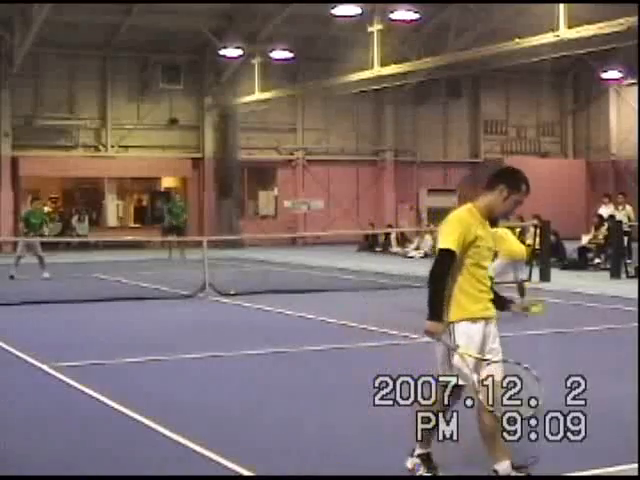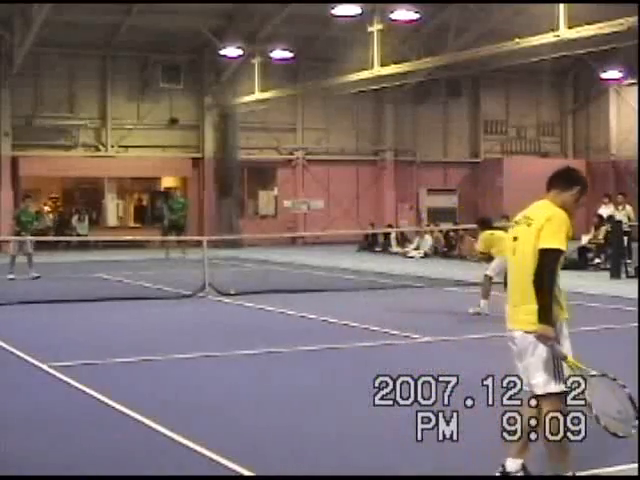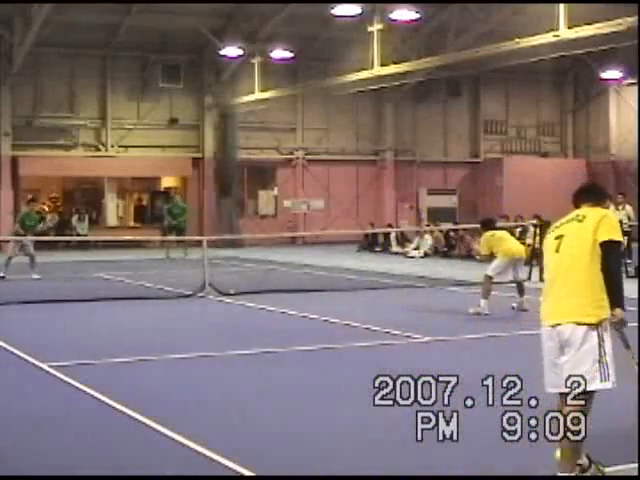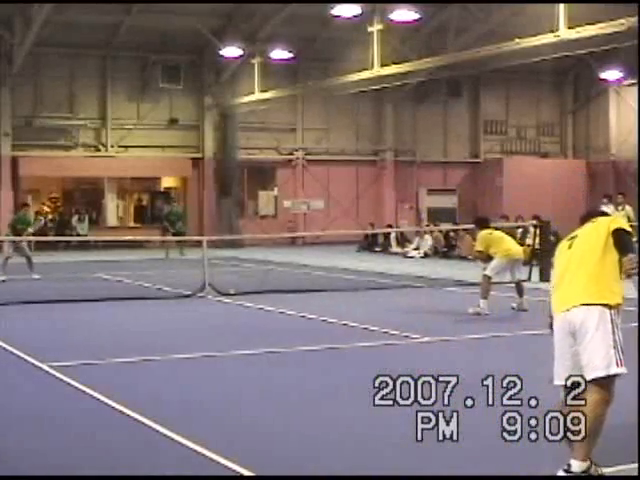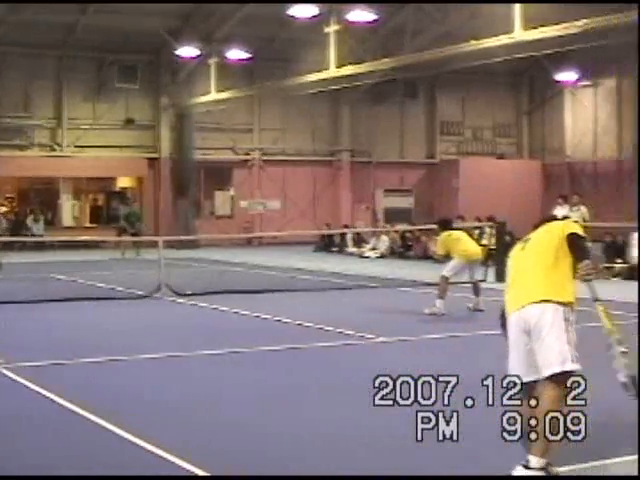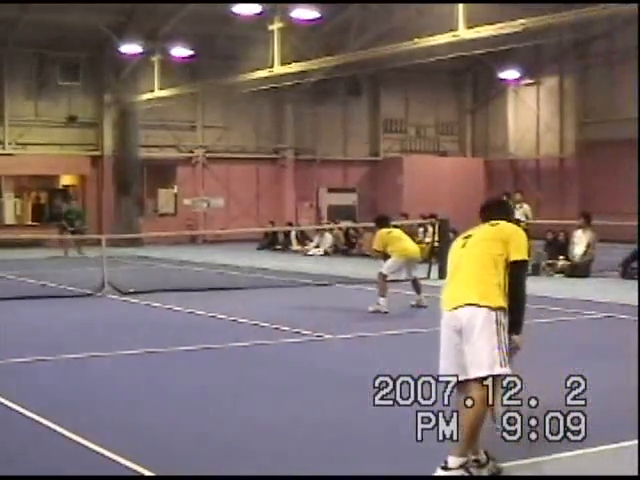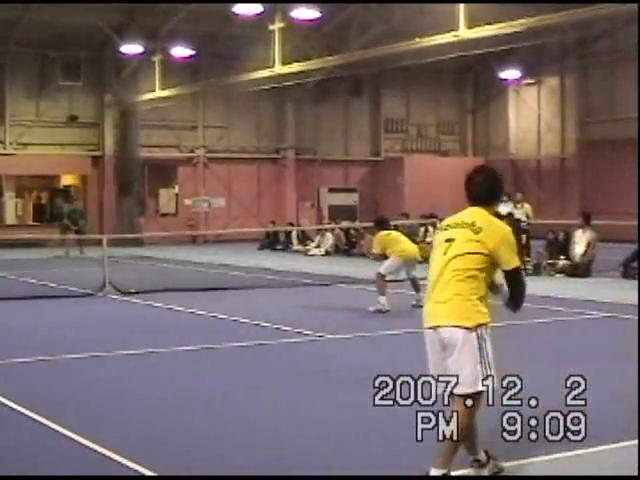
dt=0.5s
person 1, frame 1
left shoulder: (485, 226)
right shoulder: (461, 219)
right elbow: (440, 271)
left wrist: (505, 302)
right wrist: (435, 317)
left hip: (485, 320)
right hip: (460, 323)
right knee: (451, 395)
left ankle: (503, 466)
right ankle: (421, 453)
person 1, frame 2
left shoulder: (525, 216)
right shoulder: (556, 218)
right elbow: (544, 273)
right wrist: (545, 320)
left hip: (521, 320)
right hip: (542, 324)
left knee: (538, 396)
right knee: (554, 399)
left ankle: (513, 464)
right ankle: (562, 474)
person 1, frame 3
left shoulder: (555, 229)
right shoulder: (604, 217)
right elbow: (610, 261)
right wrist: (617, 304)
left hip: (551, 318)
right hip: (584, 317)
left knee: (568, 397)
right knee: (579, 401)
left ankle: (578, 462)
right ankle: (568, 470)
person 1, frame 4
left shoulder: (565, 243)
right shoulder: (611, 222)
right elbow: (622, 237)
left wrist: (556, 327)
right wrist: (629, 256)
left hip: (562, 311)
right hip: (595, 307)
right knee: (600, 389)
left ankle: (579, 463)
right ankle: (577, 467)
person 1, frame 5
left shoulder: (519, 248)
right shoulder: (565, 226)
right elbow: (576, 240)
right wrist: (586, 261)
left hip: (516, 311)
right hip: (548, 306)
left knee: (529, 392)
right knee: (556, 385)
left ankle: (533, 462)
right ankle: (534, 465)
person 1, frame 6
left shoulder: (463, 238)
right shoulder: (512, 232)
right elbow: (516, 282)
right wrist: (514, 330)
left hip: (451, 309)
right hip: (482, 308)
left knee: (466, 389)
right knee: (482, 387)
left ankle: (477, 459)
right ankle: (453, 465)
person 1, frame 7
left shoulder: (448, 224)
right shoulder: (498, 230)
right elbow: (515, 281)
right wrist: (514, 302)
left hip: (433, 317)
right hip: (465, 320)
left knee: (462, 396)
right knee: (467, 399)
left ankle: (480, 460)
right ankle: (438, 470)
